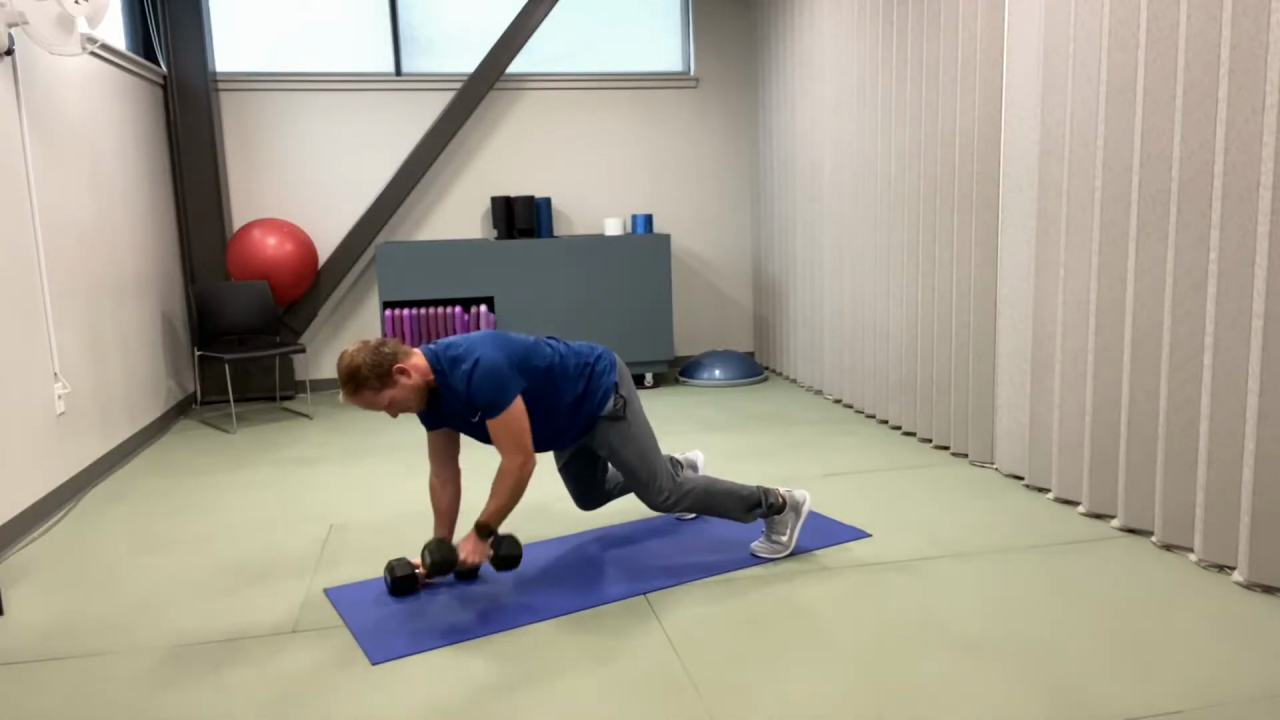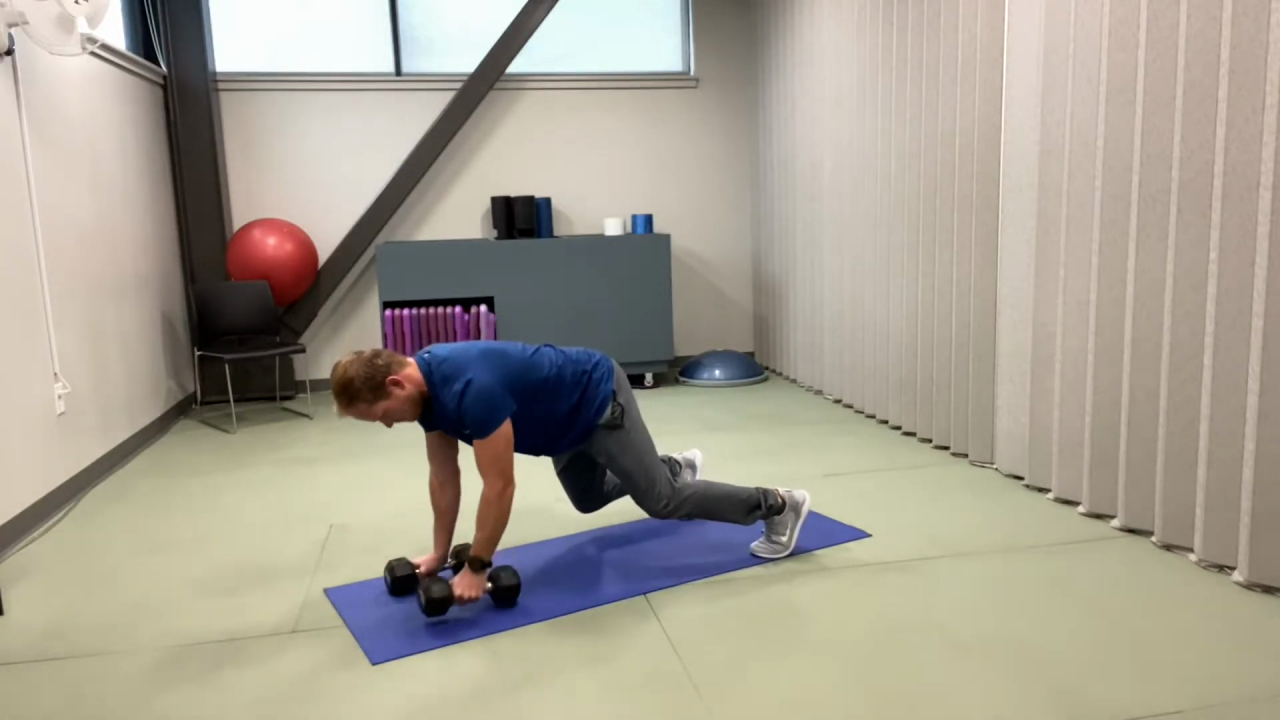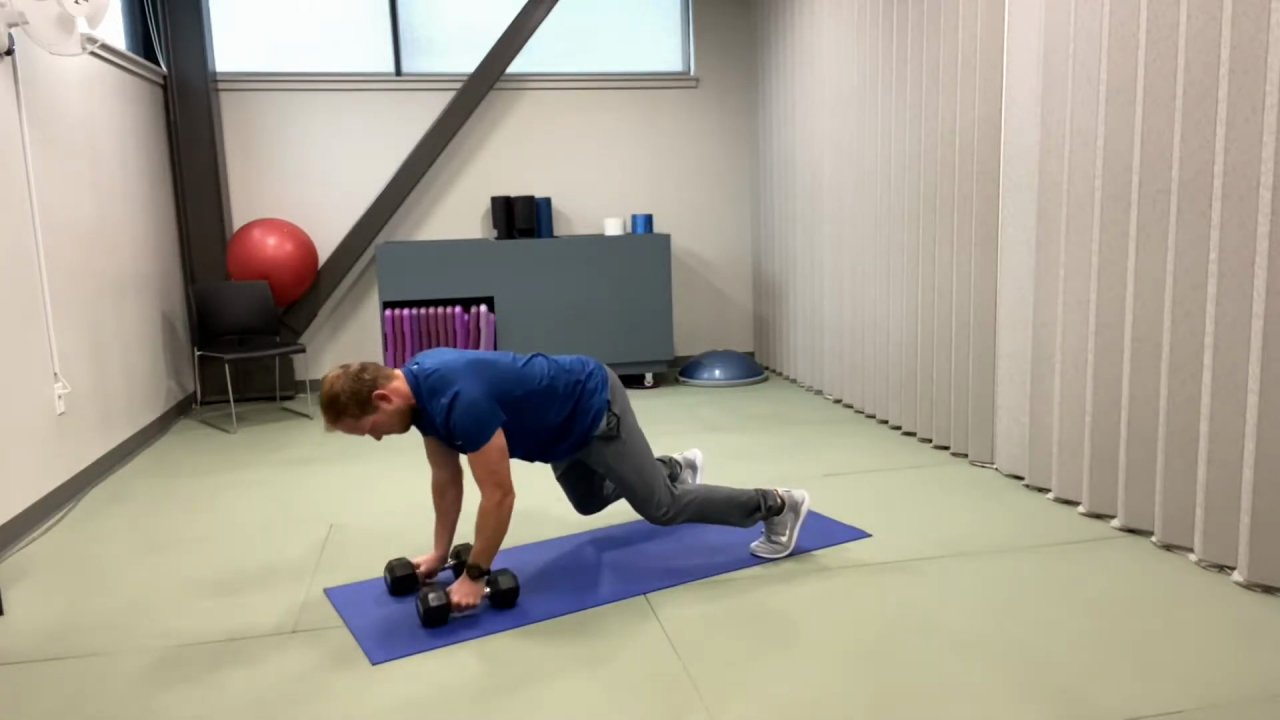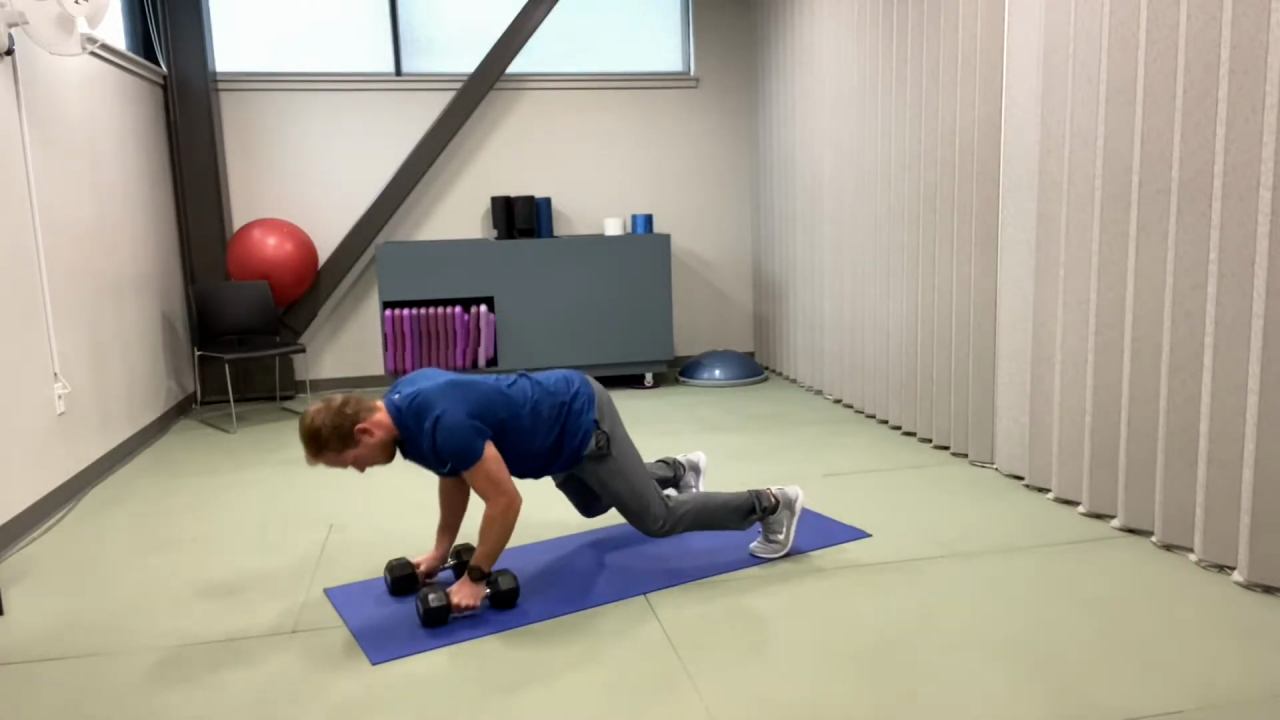
dt=0.2s
person 1, frame 1
left shoulder: (479, 368)
right shoulder: (431, 386)
left elbow: (519, 462)
right elbow: (444, 473)
left wrist: (482, 535)
left hip: (600, 391)
right hip: (570, 411)
left knee: (661, 493)
right knee: (591, 497)
left ankle: (779, 504)
right ankle: (679, 466)
person 1, frame 2
left shoulder: (471, 386)
right shoulder: (427, 383)
left elbow: (500, 486)
right elbow: (443, 475)
left wrist: (476, 568)
right wrist: (439, 553)
left hip: (597, 396)
right hip: (567, 411)
left knee: (660, 499)
right knee: (590, 499)
left ankle: (778, 504)
right ankle: (677, 464)
person 1, frame 3
left shoulder: (459, 399)
right shoulder: (417, 384)
left elbow: (498, 495)
right elbow: (446, 474)
left wrist: (474, 576)
right wrist: (439, 552)
left hip: (593, 403)
right hip: (566, 413)
left knee: (661, 506)
right knee: (591, 502)
left ankle: (777, 505)
right ankle: (676, 466)
person 1, frame 4
left shoulder: (439, 425)
right shoulder: (402, 403)
left elbow: (504, 501)
right elbow: (457, 473)
left wrist: (475, 578)
right wrist: (440, 552)
left hip: (581, 418)
right hip: (560, 413)
left knee: (657, 517)
right knee: (595, 504)
left ankle: (770, 504)
right ankle: (679, 469)
